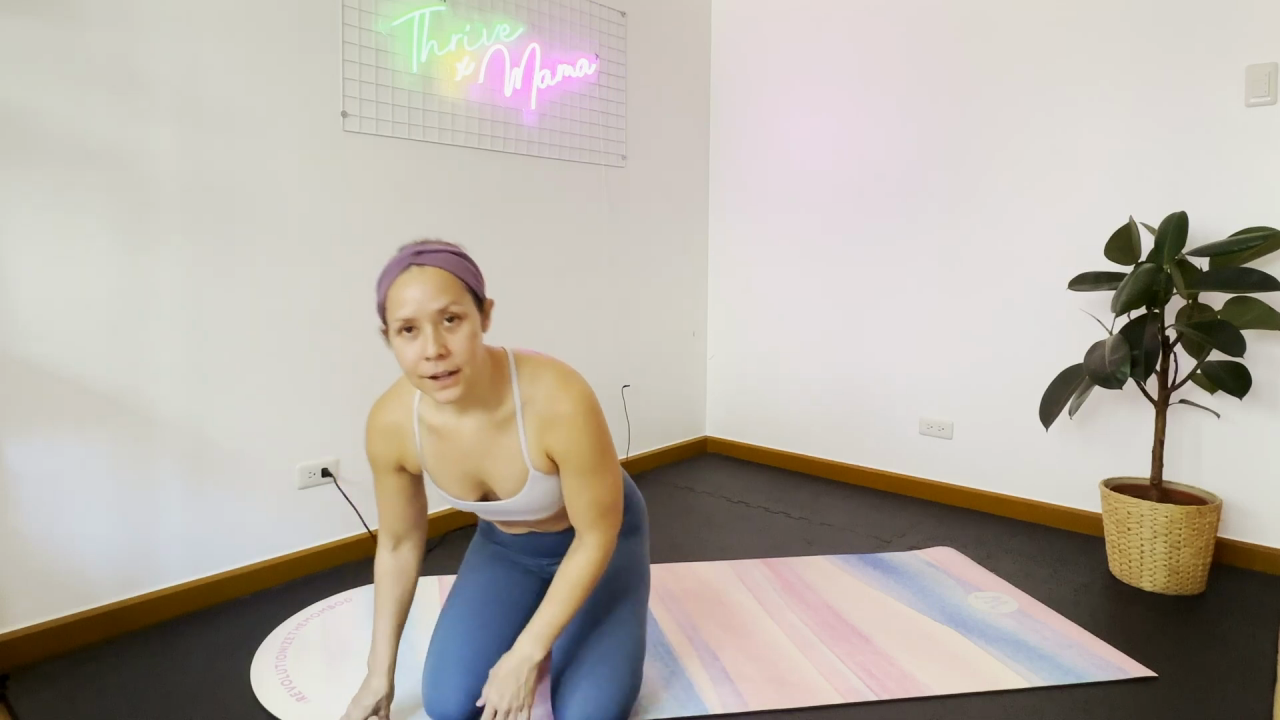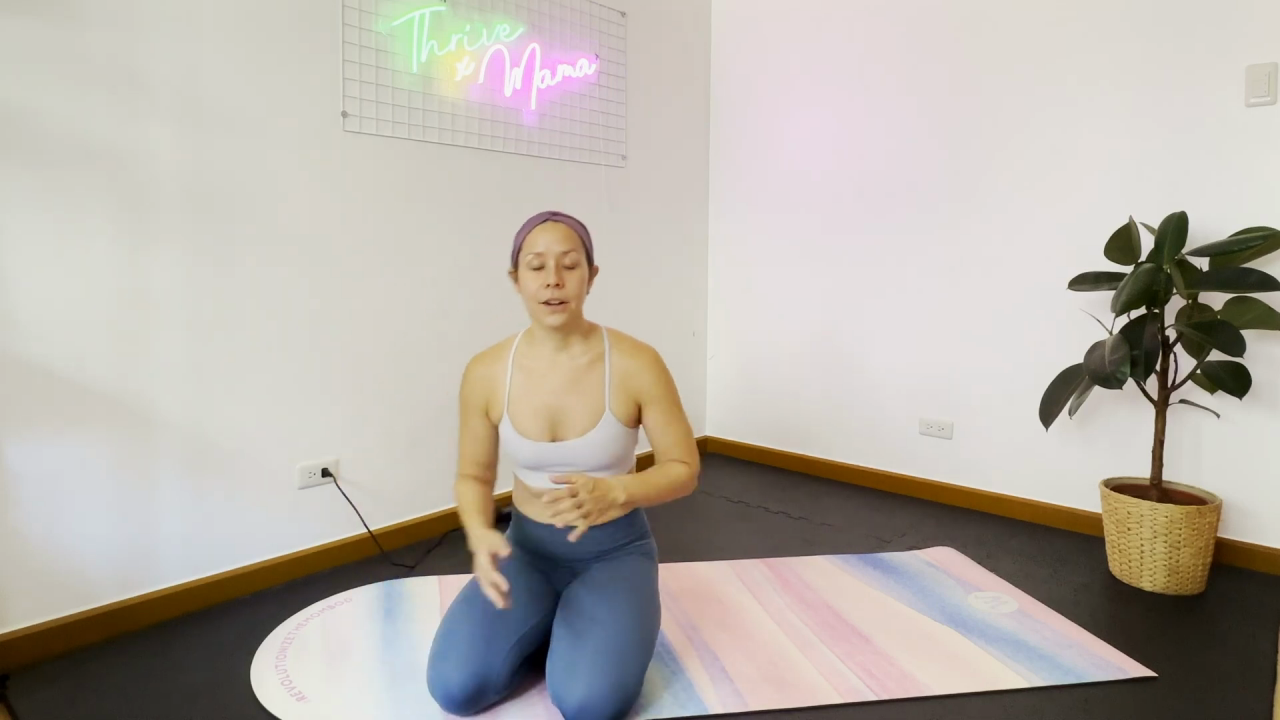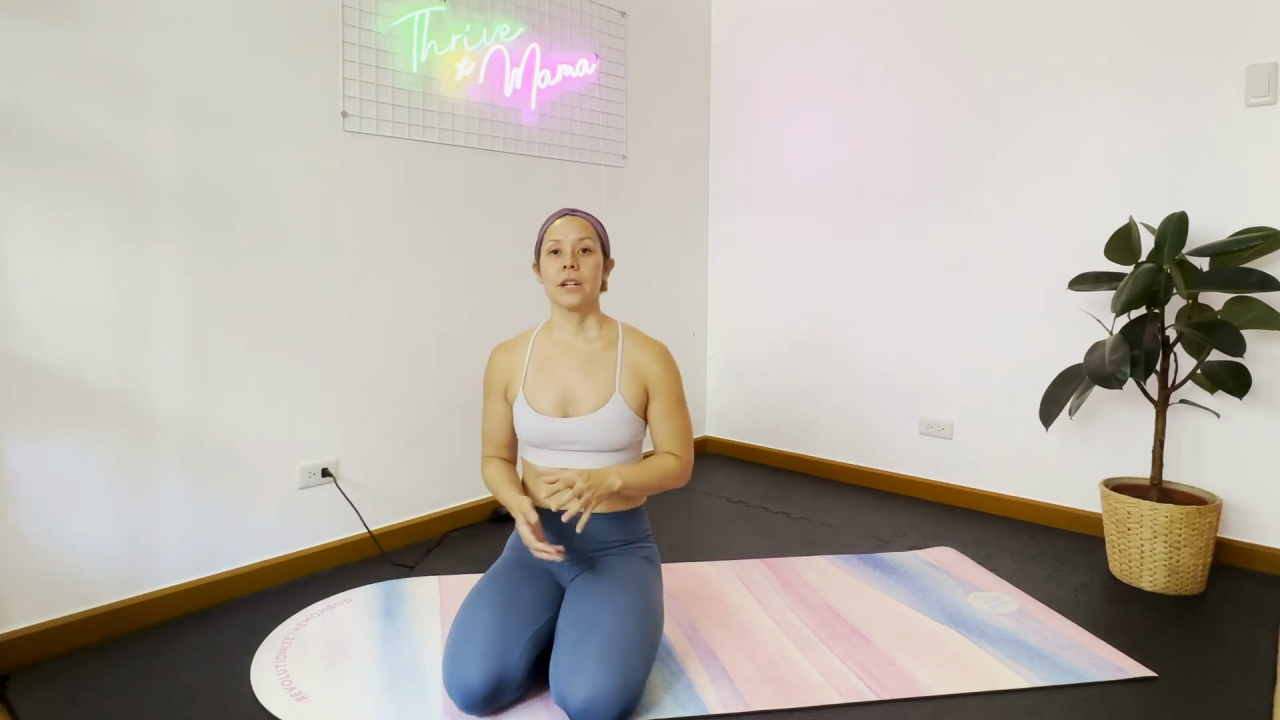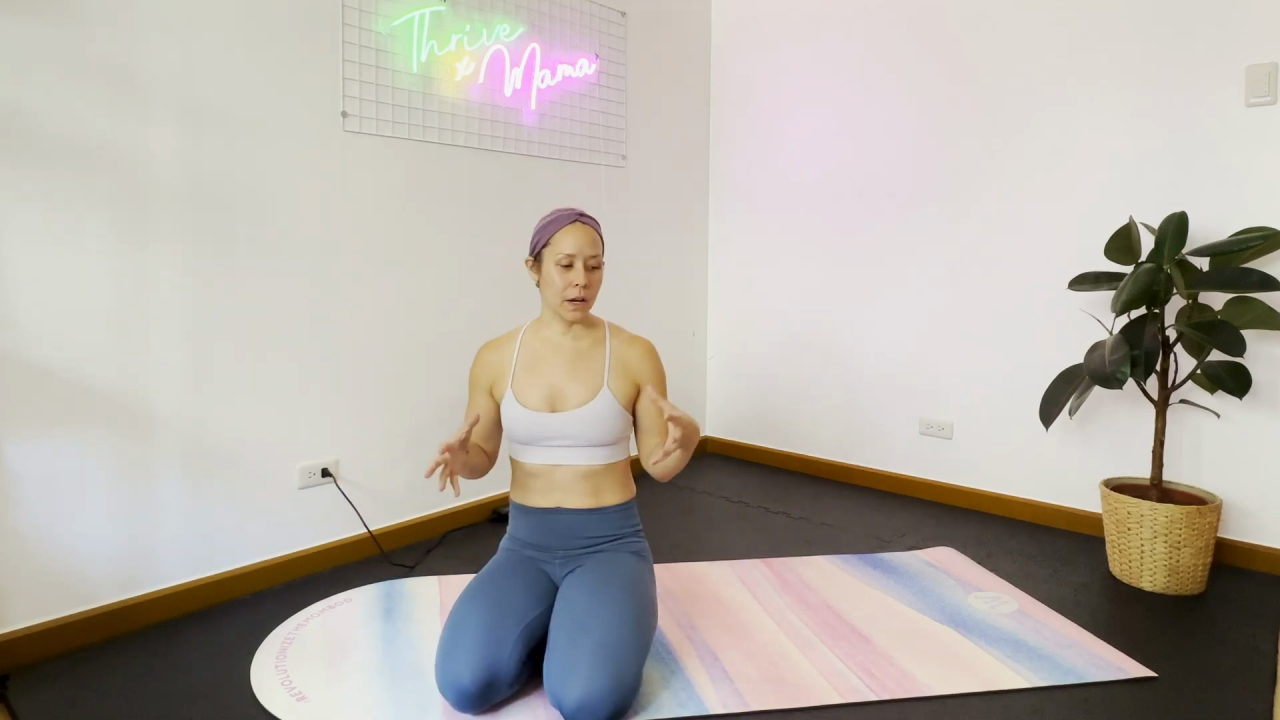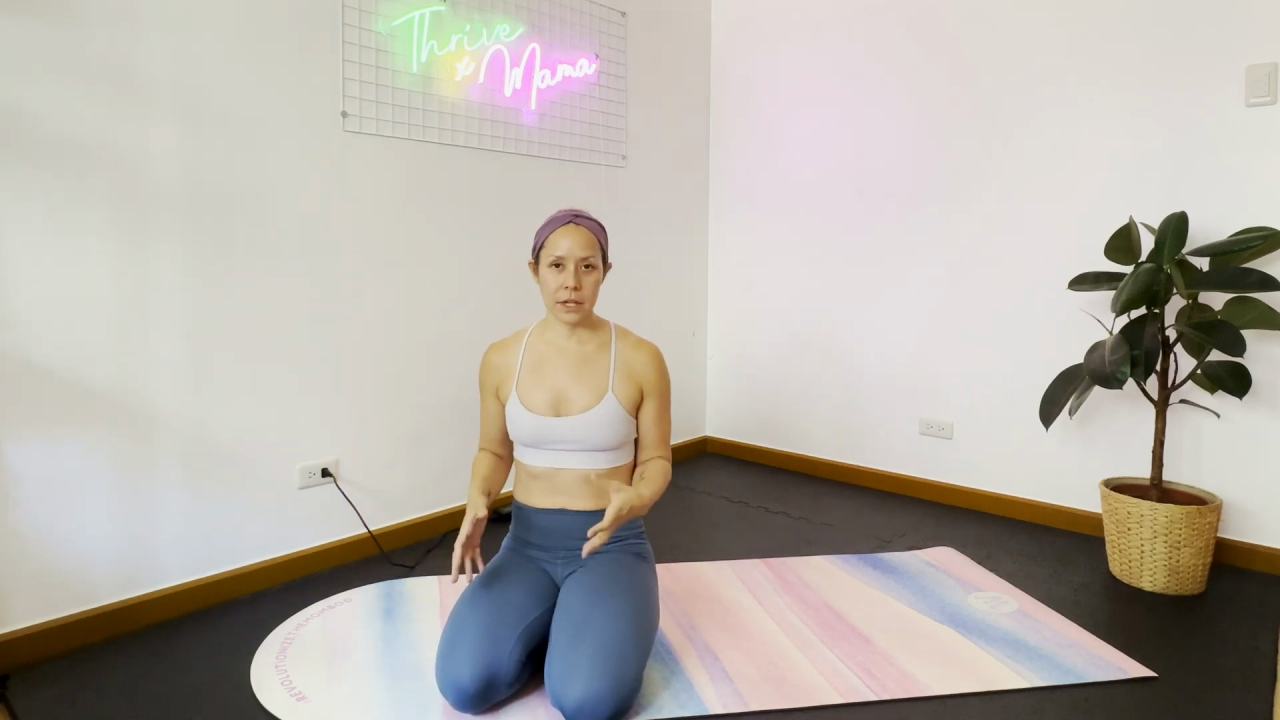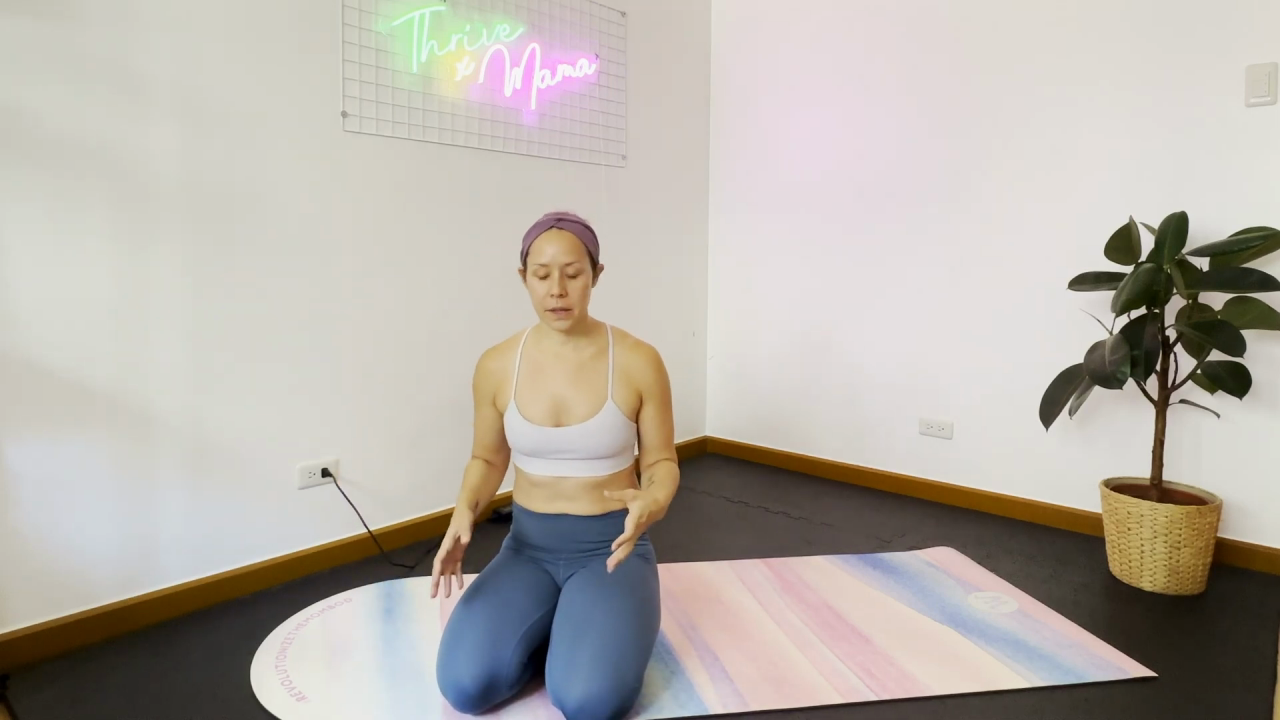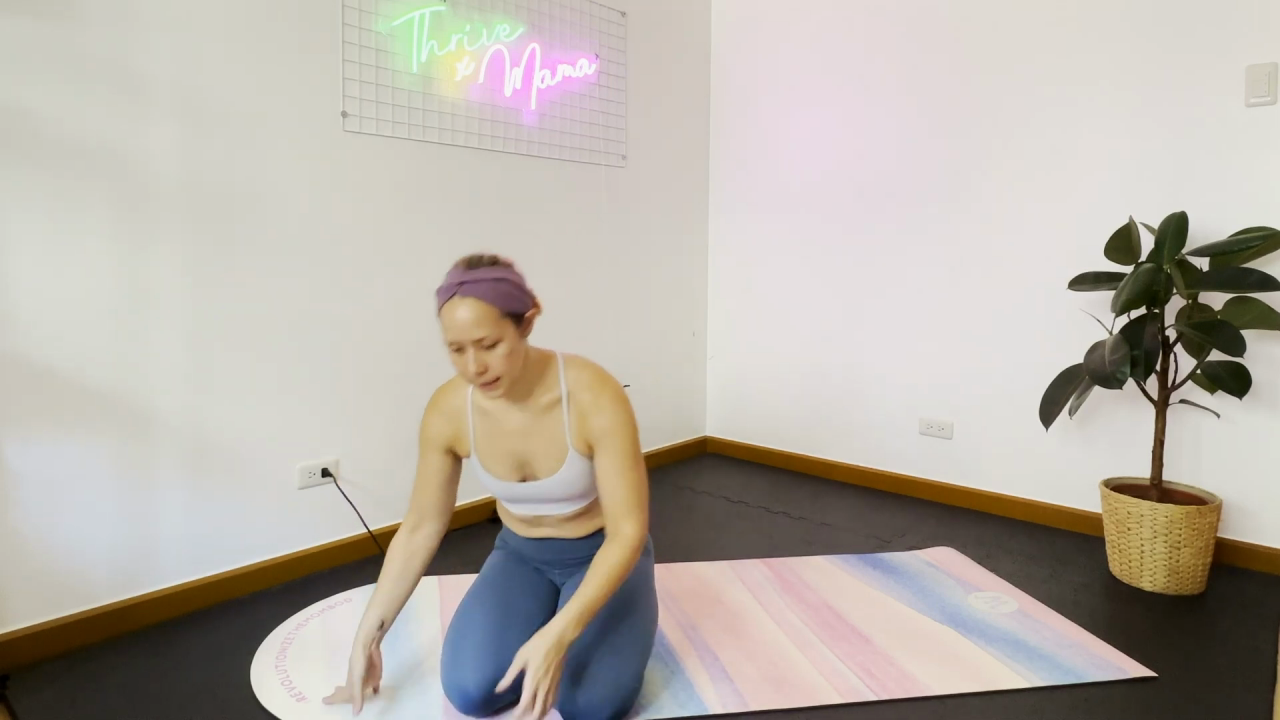
dt=0.5s
person 1, frame 1
left shoulder: (560, 400)
right shoulder: (391, 422)
left elbow: (597, 536)
right elbow: (399, 544)
left wrist: (527, 654)
right wrist: (380, 672)
left hip: (596, 538)
right hip: (504, 545)
right ankle: (538, 625)
person 1, frame 2
left shoulder: (636, 363)
right shoulder: (486, 372)
left elbow: (684, 471)
right elbow: (474, 479)
left wrist: (612, 494)
right wrist: (480, 535)
left hip: (616, 551)
right hip: (530, 548)
left ankle: (593, 629)
right ankle: (549, 628)
person 1, frame 3
left shoulder: (648, 357)
right shoulder: (508, 359)
left elbow: (678, 464)
right elbow: (496, 458)
left wrist: (607, 480)
right wrist: (519, 506)
left hip: (618, 548)
right hip: (539, 543)
left ankle: (605, 629)
right ankle: (557, 631)
person 1, frame 4
left shoulder: (634, 354)
right shoulder: (495, 357)
left elbow: (660, 462)
right elbow: (481, 455)
left wrist: (683, 439)
right wrist: (459, 457)
left hip: (610, 544)
right hip: (526, 545)
left ankle: (601, 628)
right ankle: (553, 628)
person 1, frame 5
left shoulder: (640, 358)
right shoulder: (502, 358)
left elbow: (655, 460)
left wrist: (637, 499)
right wrist: (478, 500)
left hip: (611, 545)
right hip: (528, 544)
left ankle: (601, 630)
right ankle: (551, 631)
person 1, frame 6
left shoulder: (638, 361)
right shoulder: (496, 365)
left elbow: (661, 461)
left wrist: (652, 504)
right wrist: (464, 513)
left hip: (610, 549)
right hip: (529, 547)
left ankle: (604, 627)
right ankle: (551, 630)
person 1, frame 7
left shoulder: (595, 394)
right shoulder: (448, 410)
left elbow: (630, 528)
right elbow: (420, 527)
left wrist: (557, 638)
right wrist: (367, 639)
left hip: (605, 552)
right hip: (522, 555)
left ankle: (574, 623)
right ankle: (538, 618)
